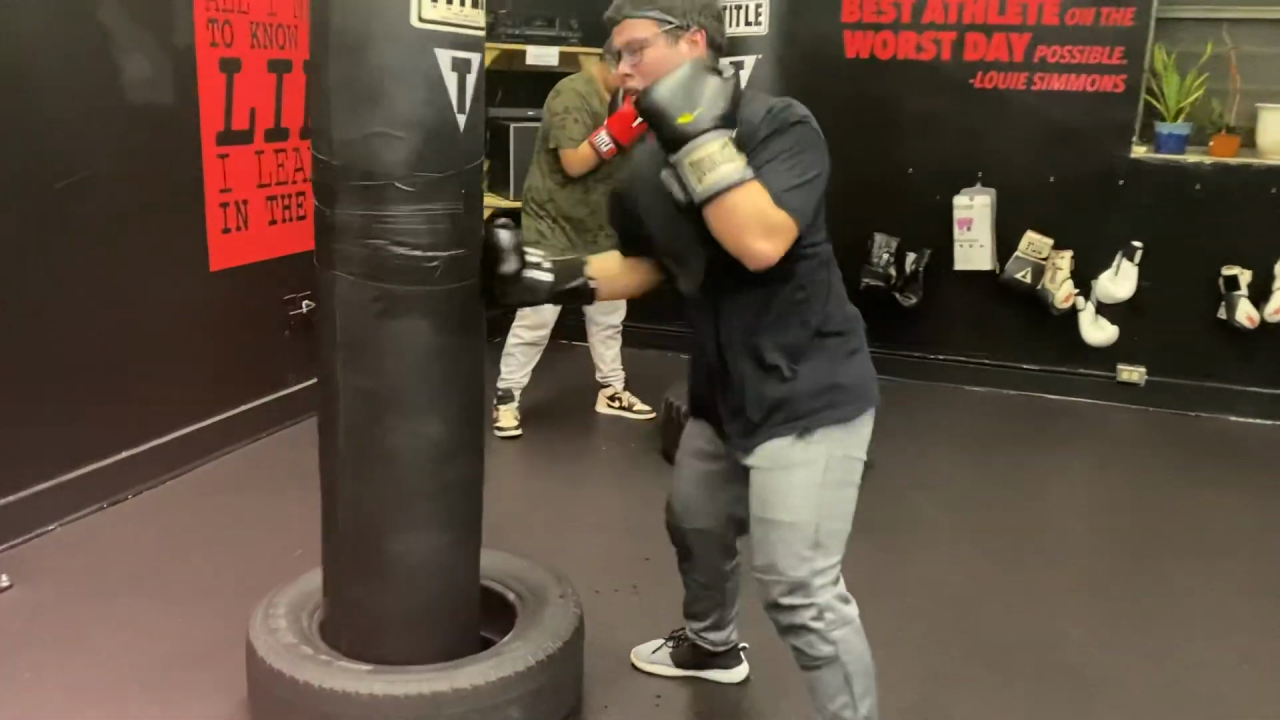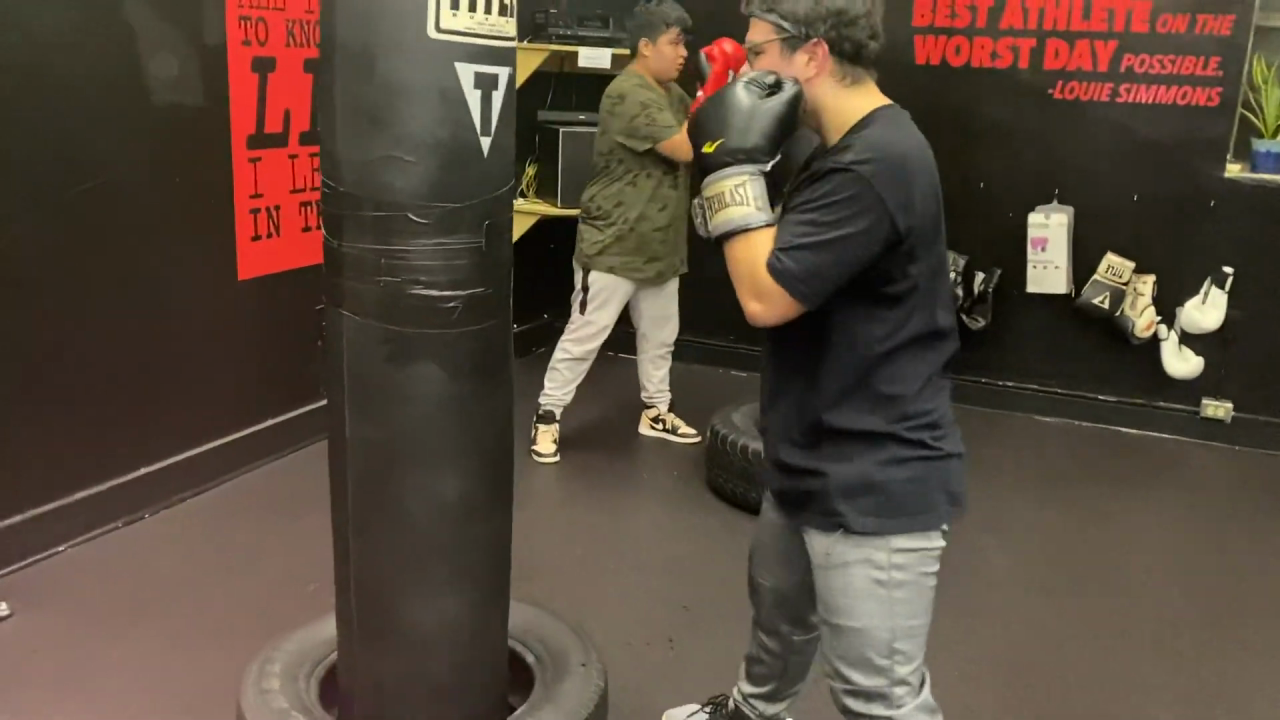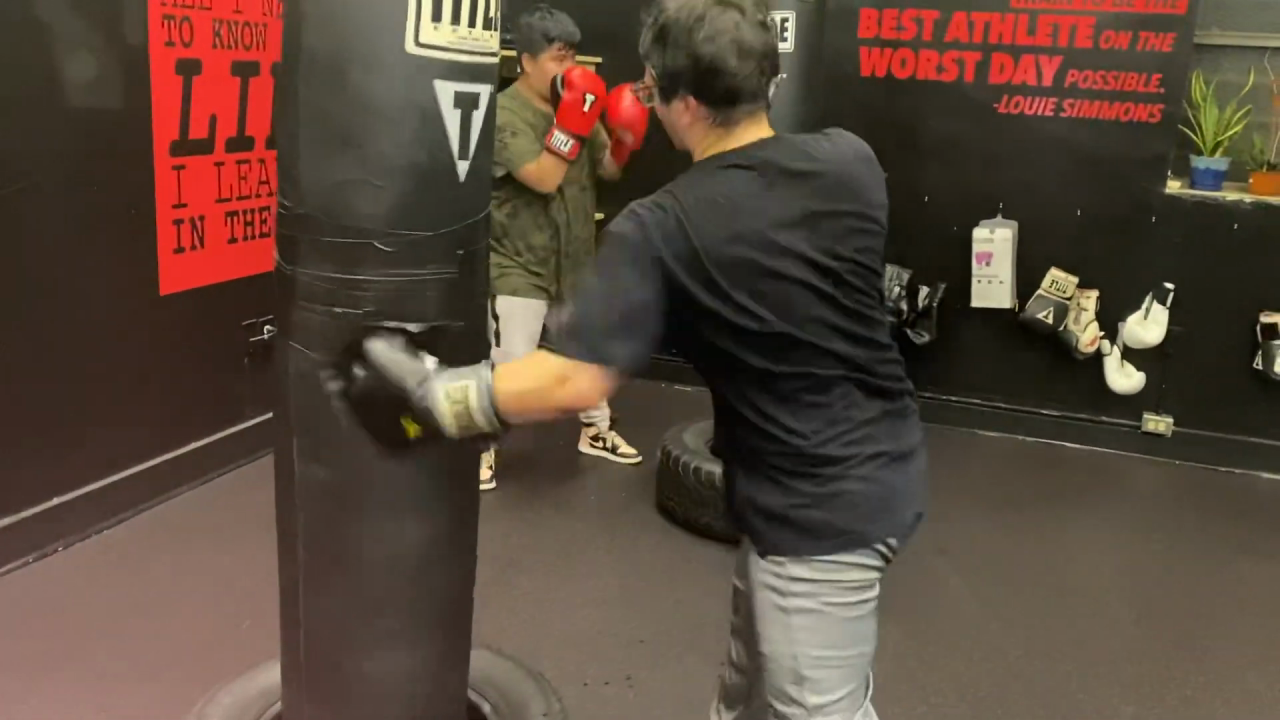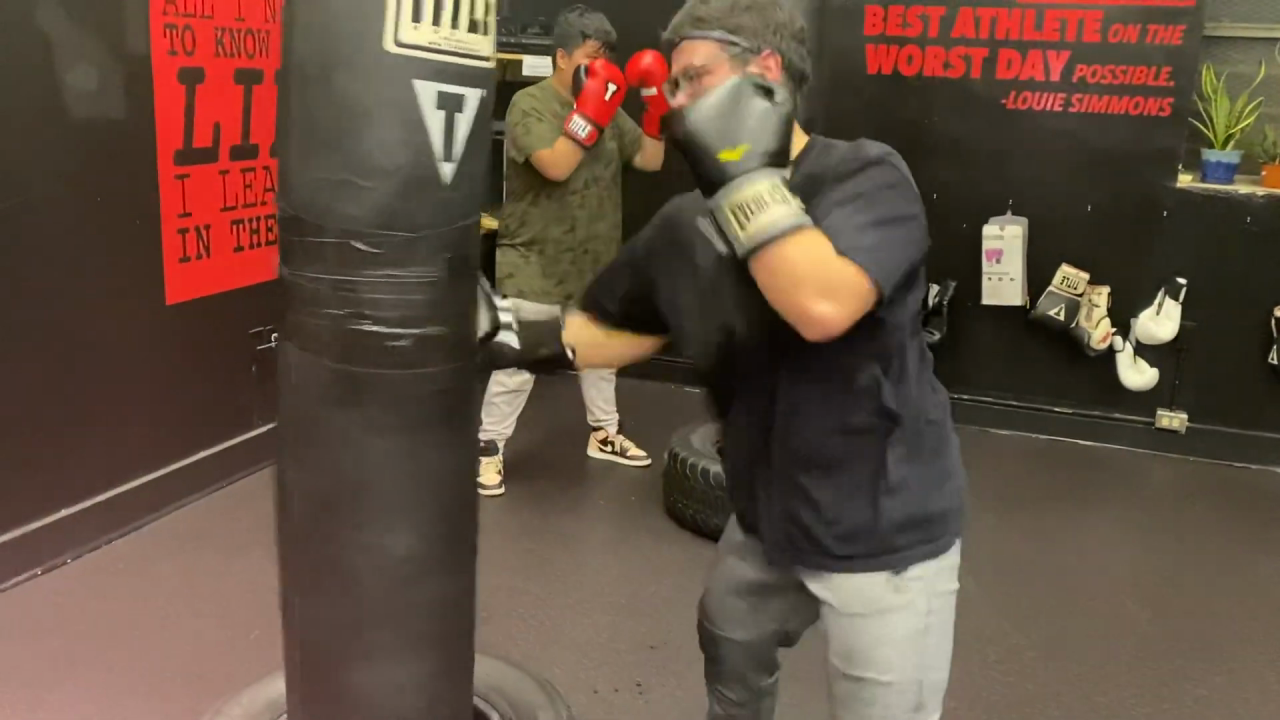
dt=1s
person 1, frame 1
left shoulder: (781, 124)
right shoulder: (663, 153)
left elbow: (762, 243)
right elbow: (645, 270)
left wrist: (697, 130)
right wrist: (556, 278)
left hip: (810, 395)
right hip: (730, 393)
left knee: (799, 589)
right knee: (697, 521)
right ankle: (711, 641)
person 1, frame 2
left shoulder: (875, 164)
right shoulder: (871, 141)
left elbow: (764, 299)
right elbow: (791, 256)
left wrist: (733, 166)
right wrist: (744, 160)
left hip: (877, 477)
right hip: (820, 459)
right knee: (779, 594)
person 1, frame 3
left shoulder: (665, 225)
right shoulder: (850, 159)
left elbow: (578, 378)
left wrist: (431, 394)
left hip: (825, 500)
right knee: (753, 606)
person 1, frame 4
left shoulder: (869, 174)
right shoulder: (695, 212)
left elbow: (823, 307)
right elbow: (610, 335)
left wrist: (748, 175)
left hip: (889, 523)
right hip: (772, 511)
right knee: (733, 637)
person 2, frame 1
left shoulder: (623, 99)
right shoulder: (571, 95)
right elbow: (574, 165)
right wrist: (620, 127)
left hip: (599, 230)
right hip: (552, 229)
left knee: (608, 316)
right knee: (535, 321)
left ankle: (611, 390)
right ankle: (505, 398)
person 2, frame 2
left shoulder: (668, 90)
right shoulder: (630, 95)
right elbow: (685, 148)
left wrist: (715, 88)
right wrist: (712, 90)
left hip: (660, 241)
right hip: (614, 242)
left knee: (661, 334)
right knee: (586, 333)
left ankle: (656, 412)
right ankle: (547, 417)
person 2, frame 3
left shoulder: (572, 100)
right shoulder: (505, 114)
left elbow: (607, 168)
right elbow: (544, 179)
left wrist: (625, 137)
right wrist: (571, 122)
left hip: (572, 262)
right hip: (517, 267)
right knee: (511, 362)
left ankle: (595, 430)
right ankle: (480, 444)
person 2, frame 4
left shoulder: (608, 105)
right shoulder: (530, 104)
left elbow: (650, 161)
right elbow: (556, 167)
left wrist: (655, 109)
right wrist: (589, 112)
left hip: (593, 263)
right hip: (532, 263)
right knee: (517, 364)
left ankle: (604, 433)
right ankle: (489, 448)
